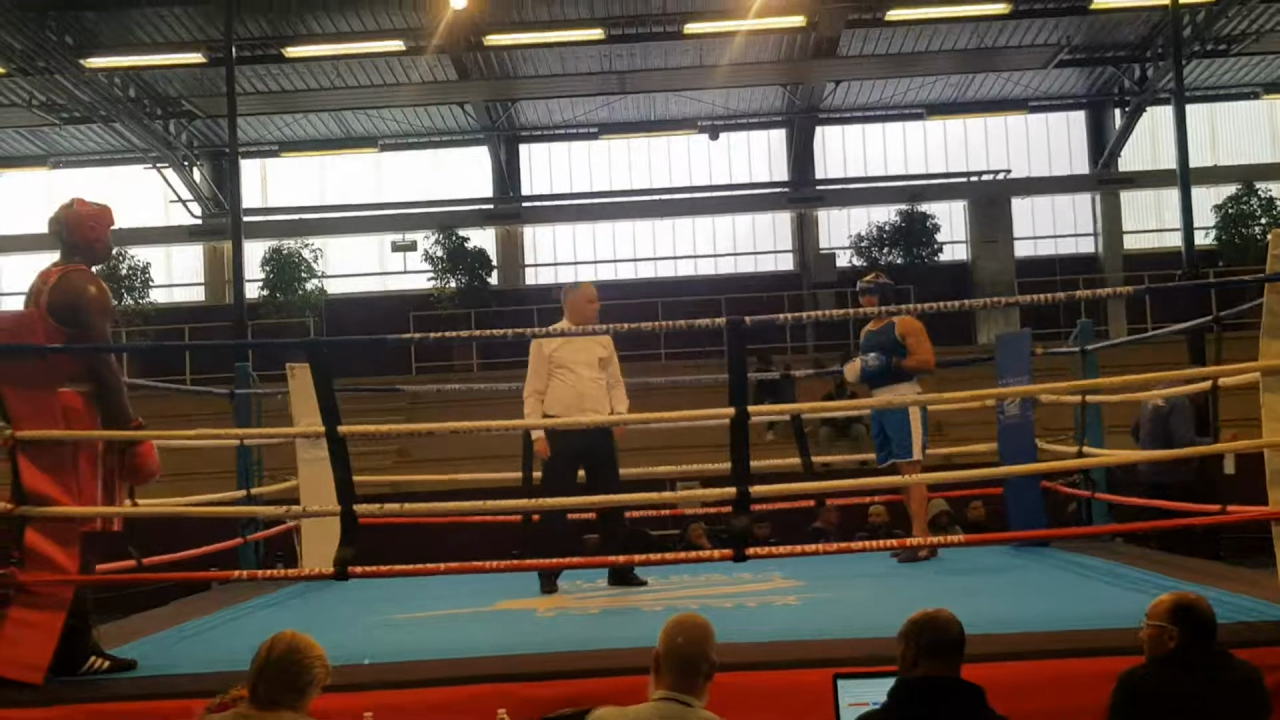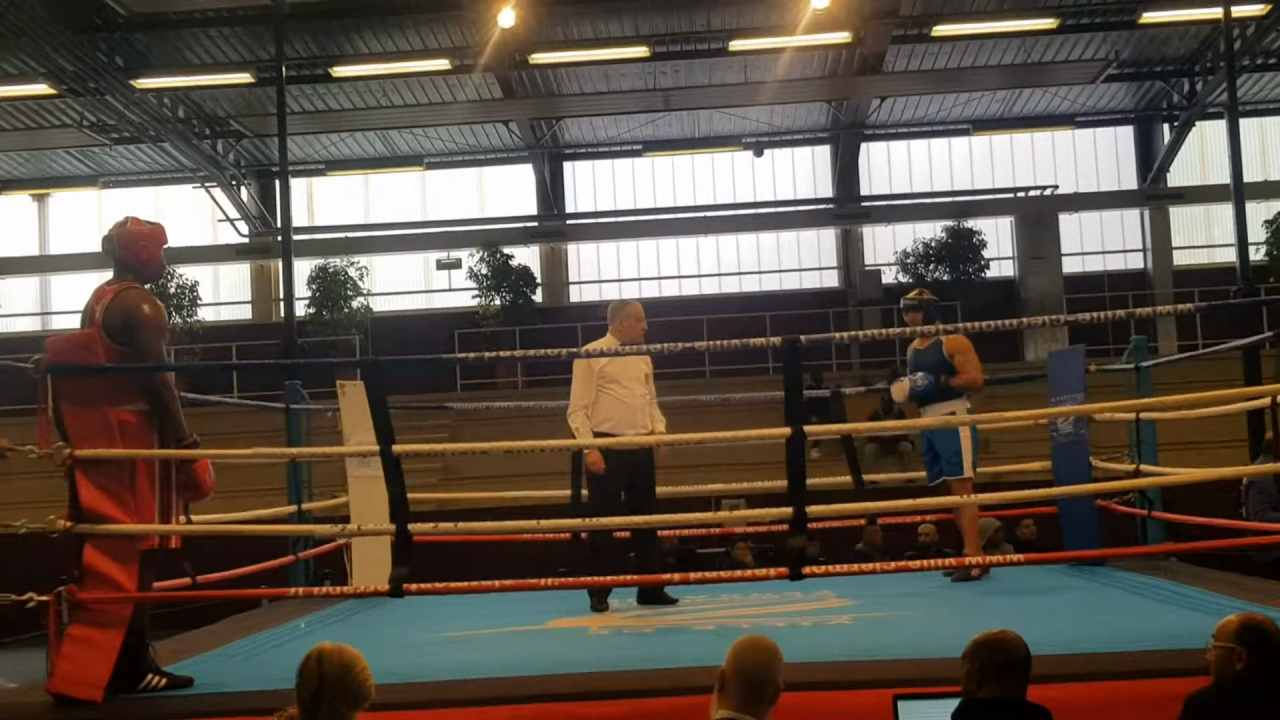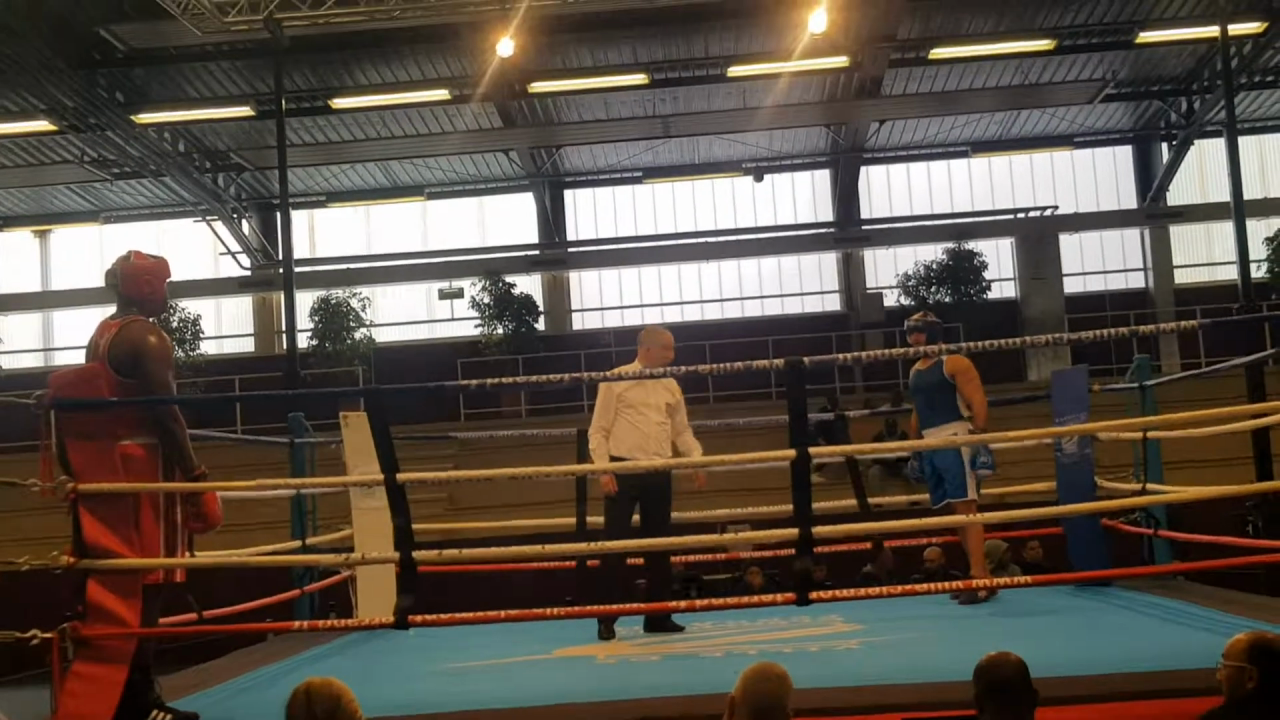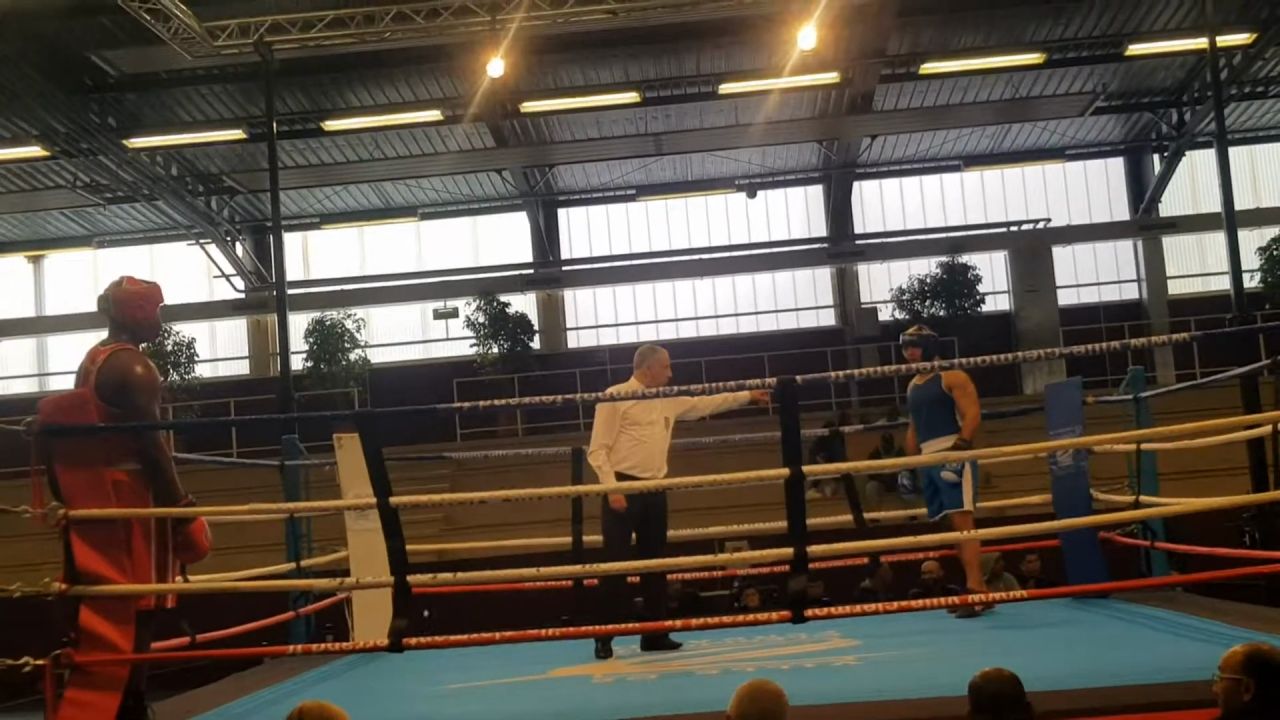
dt=0.7s
person 1, frame 1
left shoulder: (42, 283)
right shoulder: (86, 288)
right elbow: (102, 366)
right wrist: (133, 432)
left hip: (42, 422)
right hip: (77, 421)
left knee: (51, 534)
right knee: (72, 534)
left ankle: (68, 644)
right ankle: (68, 649)
person 1, frame 2
left shoulder: (96, 301)
right shoulder: (141, 306)
right elbow: (157, 383)
right wrist: (188, 448)
left hip: (101, 441)
right hip: (135, 439)
left knee: (109, 551)
right knee: (133, 552)
left ankle: (126, 662)
right ankle: (125, 665)
person 1, frame 3
left shoulder: (100, 336)
right shoulder: (146, 338)
left elbow: (103, 408)
right elbow: (164, 414)
right wrist: (197, 478)
left hip: (105, 474)
right hip: (140, 470)
left knee: (117, 586)
right knee: (139, 587)
person 1, frame 4
left shoulder: (90, 362)
right shoulder: (133, 366)
right elbow: (150, 446)
right wrist: (185, 512)
left hip: (96, 502)
right hip: (130, 501)
left knee: (108, 615)
right knee: (130, 617)
person 2, frame 1
left shoulder: (603, 340)
right shoulder: (545, 340)
left elbow: (615, 383)
right elbow: (532, 393)
left wrist: (619, 413)
right wrist: (537, 433)
left hip: (599, 430)
right hip: (561, 430)
left ankle: (620, 569)
right ankle: (549, 575)
person 2, frame 2
left shoulder: (642, 358)
right shoulder: (591, 355)
right elbow: (578, 409)
left wrist: (659, 428)
right wrist: (589, 448)
left hip: (641, 446)
right hip: (607, 447)
left knee: (645, 516)
right knee: (603, 519)
left ankle: (650, 588)
right ankle: (599, 594)
person 2, frame 3
left shoulder: (671, 386)
right shoulder: (617, 380)
left elbow: (683, 431)
right elbow: (598, 431)
left wrist: (697, 461)
right wrist: (604, 470)
left hip: (659, 473)
right hip: (624, 471)
right knee: (615, 544)
left ankle: (657, 616)
right ankle: (606, 620)
person 2, frame 4
left shoulder: (667, 401)
right shoulder: (615, 397)
left elbow: (705, 404)
right elbow: (597, 449)
left wrist: (747, 396)
right wrist: (612, 488)
left hip: (654, 490)
right hip: (624, 488)
left knee: (655, 562)
right knee: (615, 562)
left ankle: (654, 634)
right ankle: (604, 638)
person 3, frame 1
left shoulder: (906, 324)
right shoulder: (866, 332)
left elbow: (927, 361)
left wrist: (889, 363)
right wrist: (859, 372)
left hip: (903, 402)
right hip: (878, 406)
left knee: (910, 468)
right knee: (899, 470)
left ankle: (921, 539)
right ankle: (921, 536)
person 3, frame 2
left shoulder: (953, 341)
right shoulder: (913, 349)
left elbow: (976, 378)
left wrist: (937, 382)
right wrist: (906, 390)
left hip: (952, 419)
right hip: (928, 423)
left knee: (961, 486)
right knee: (949, 489)
left ankle: (973, 556)
right ankle: (974, 555)
person 3, frame 3
left shoulder: (955, 363)
right shoulder: (915, 371)
left elbow: (978, 403)
right wrist: (916, 452)
left hip: (955, 442)
right hip: (930, 447)
left knee: (966, 507)
right knee: (955, 511)
left ankle: (980, 579)
right ankle: (981, 576)
person 3, frame 4
left shoulder: (952, 376)
right shoulder: (913, 386)
left elbow: (972, 415)
left wrist: (957, 452)
left hip: (953, 456)
right hip: (928, 461)
left knee: (962, 520)
right knee: (951, 524)
left ankle: (975, 590)
right ankle: (980, 590)
